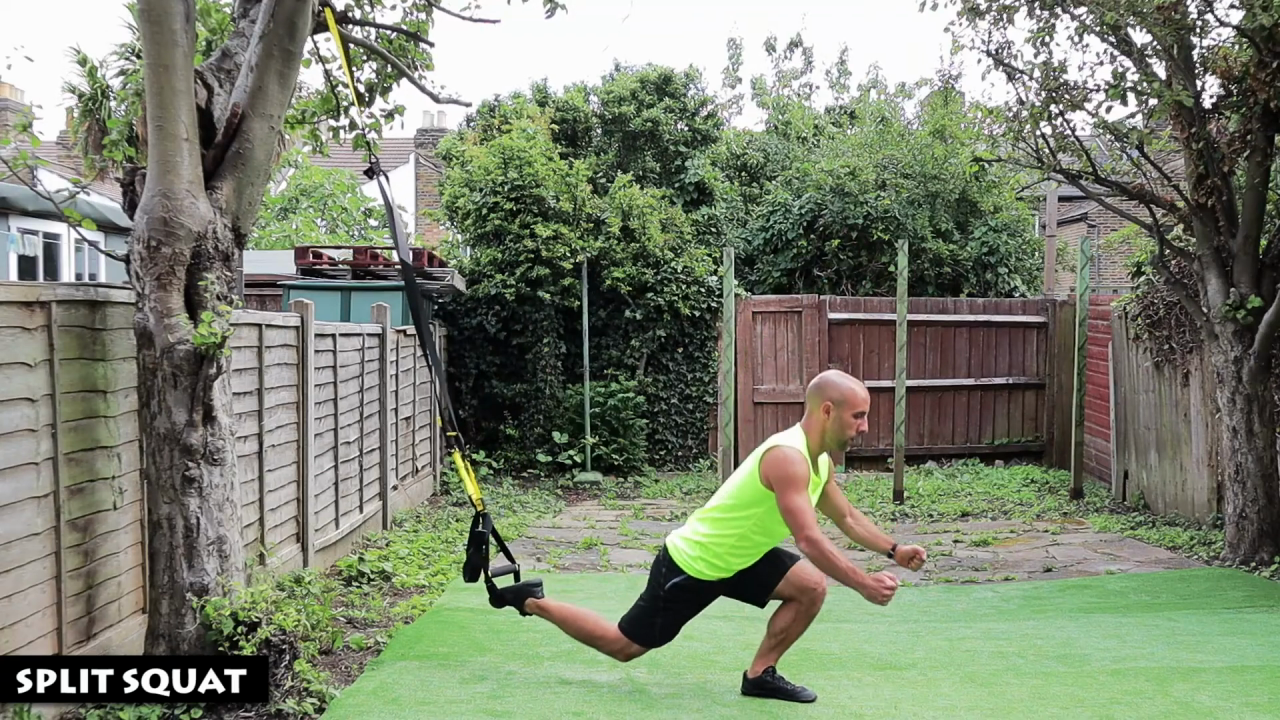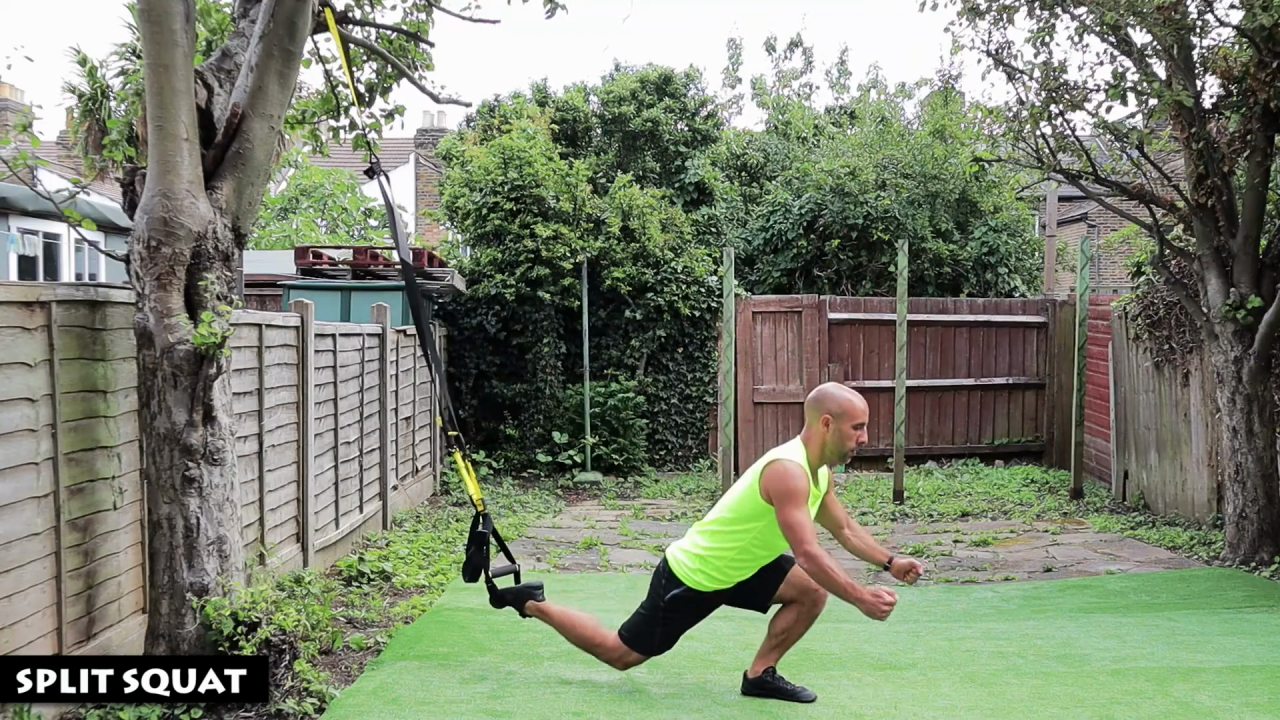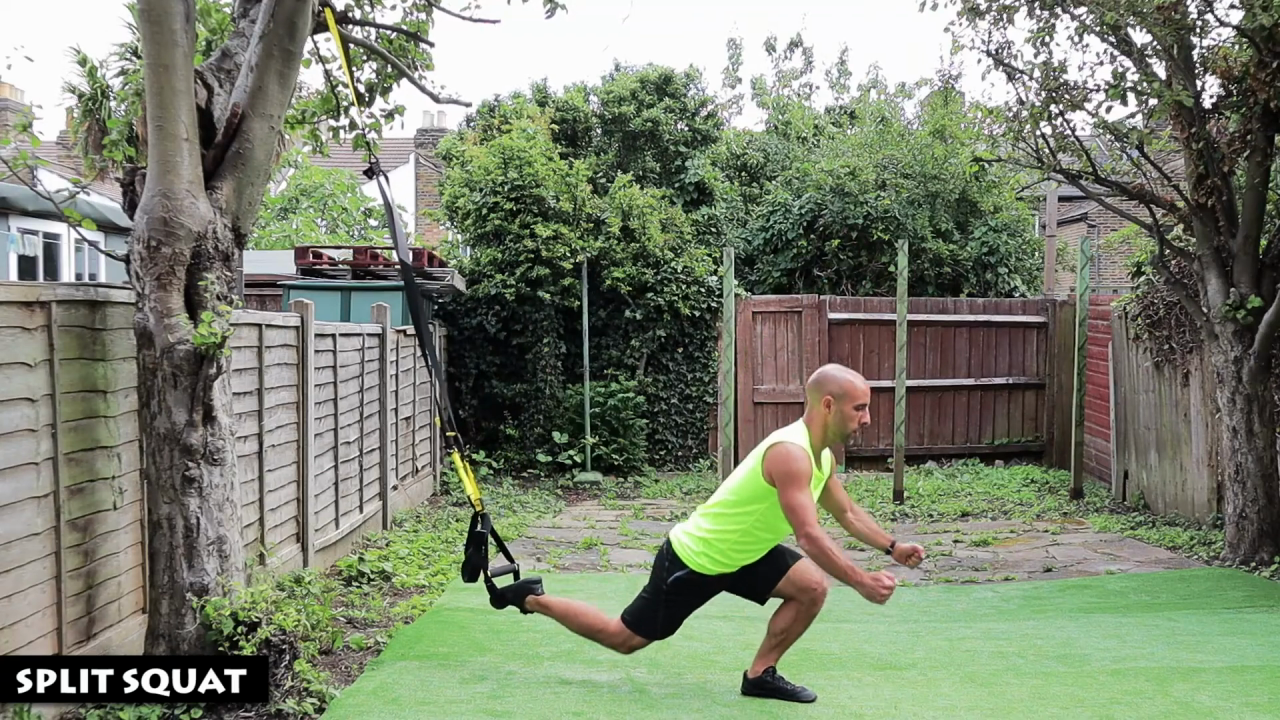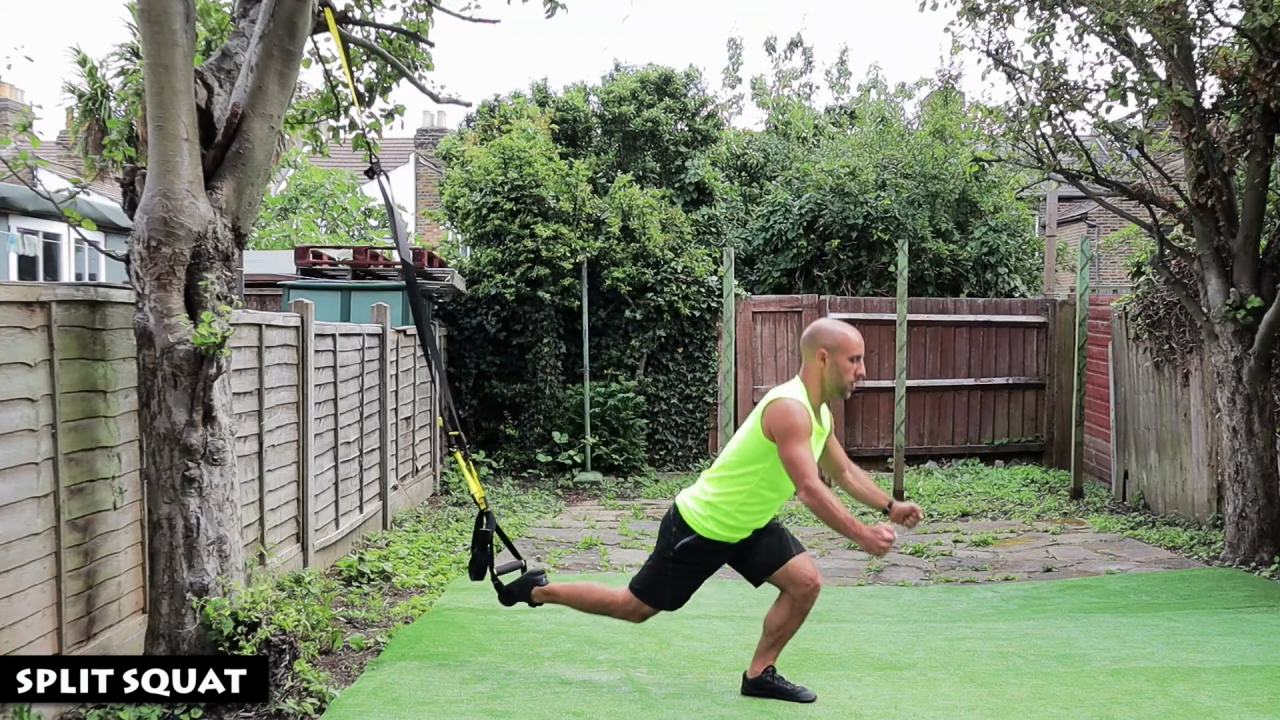
dt=0.2s
person 1, frame 1
left shoulder: (818, 460)
right shoulder: (787, 458)
left elbow: (847, 517)
right elbow: (808, 539)
left wrist: (894, 550)
right wrist: (864, 584)
left hip: (732, 560)
right hip: (692, 566)
left knee: (810, 589)
right knee: (624, 646)
left ankle: (759, 674)
right ankle: (533, 601)
person 1, frame 2
left shoulder: (817, 472)
right shoulder: (787, 471)
left elbow: (845, 529)
right elbow: (808, 554)
left wrist: (890, 562)
right wrist: (863, 598)
left hip: (731, 570)
right hip: (692, 577)
left knee: (812, 592)
right knee: (622, 654)
left ankle: (760, 673)
right ankle: (532, 602)
person 1, frame 3
left shoulder: (820, 454)
right shoulder: (791, 453)
left elbow: (847, 512)
right elbow: (810, 537)
left wrist: (892, 547)
right wrist: (864, 583)
left hip: (735, 556)
right hip: (695, 560)
left knee: (811, 589)
right knee: (624, 637)
left ankle: (760, 674)
right ankle: (532, 597)
person 1, frame 4
left shoulder: (818, 413)
right shoulder: (789, 407)
left elbow: (845, 472)
right elbow: (810, 490)
left wrist: (889, 507)
right wrist: (862, 536)
left hip: (744, 525)
right hip: (701, 527)
left knee: (805, 582)
right knee: (633, 607)
left ankle: (759, 674)
right ankle: (540, 589)
